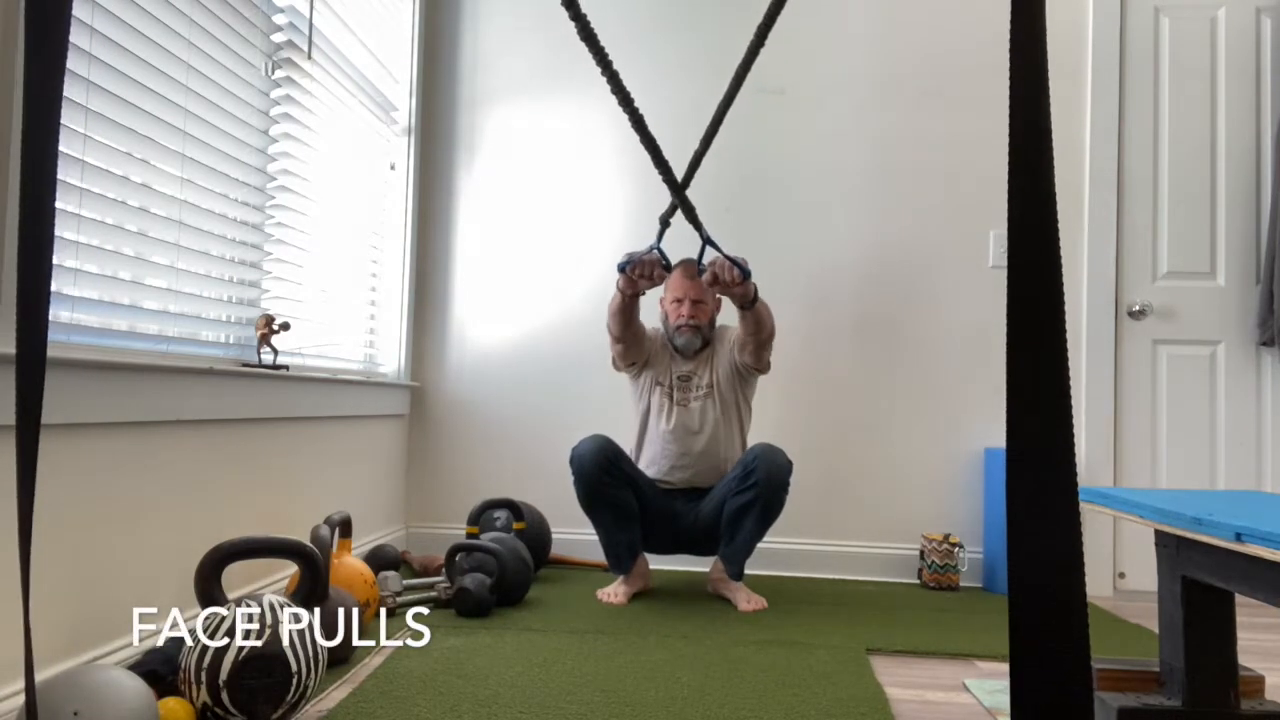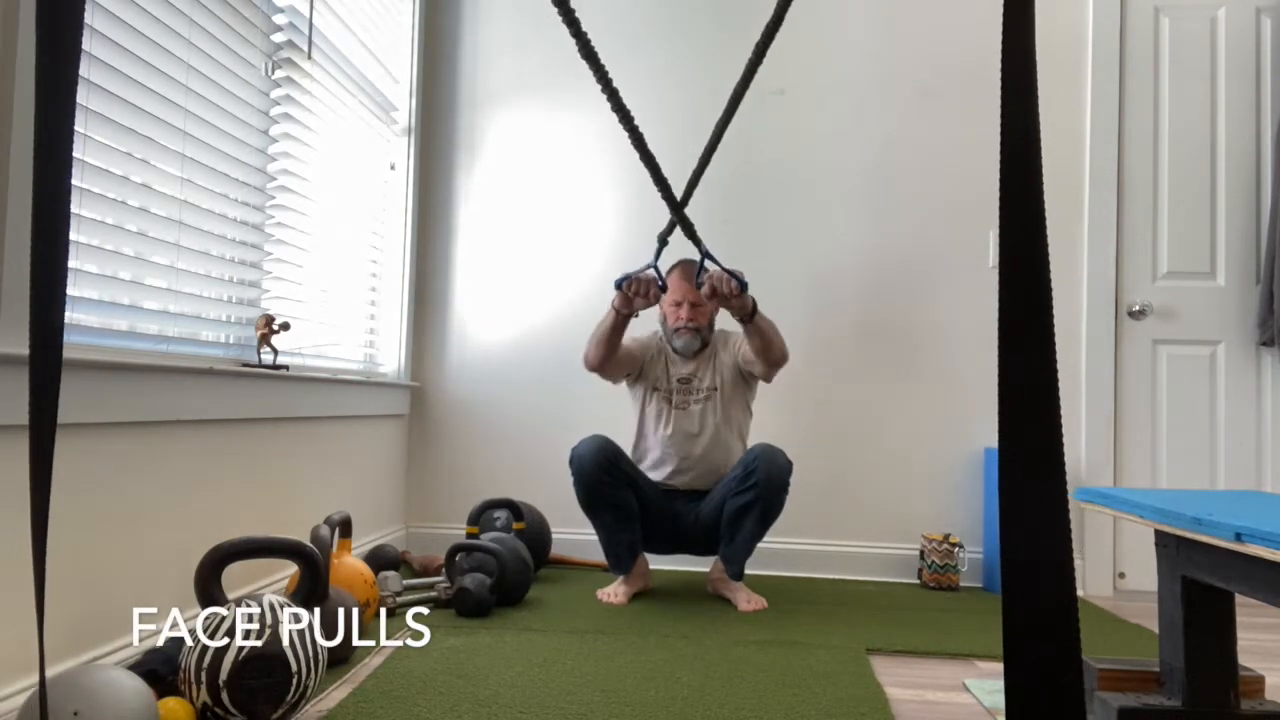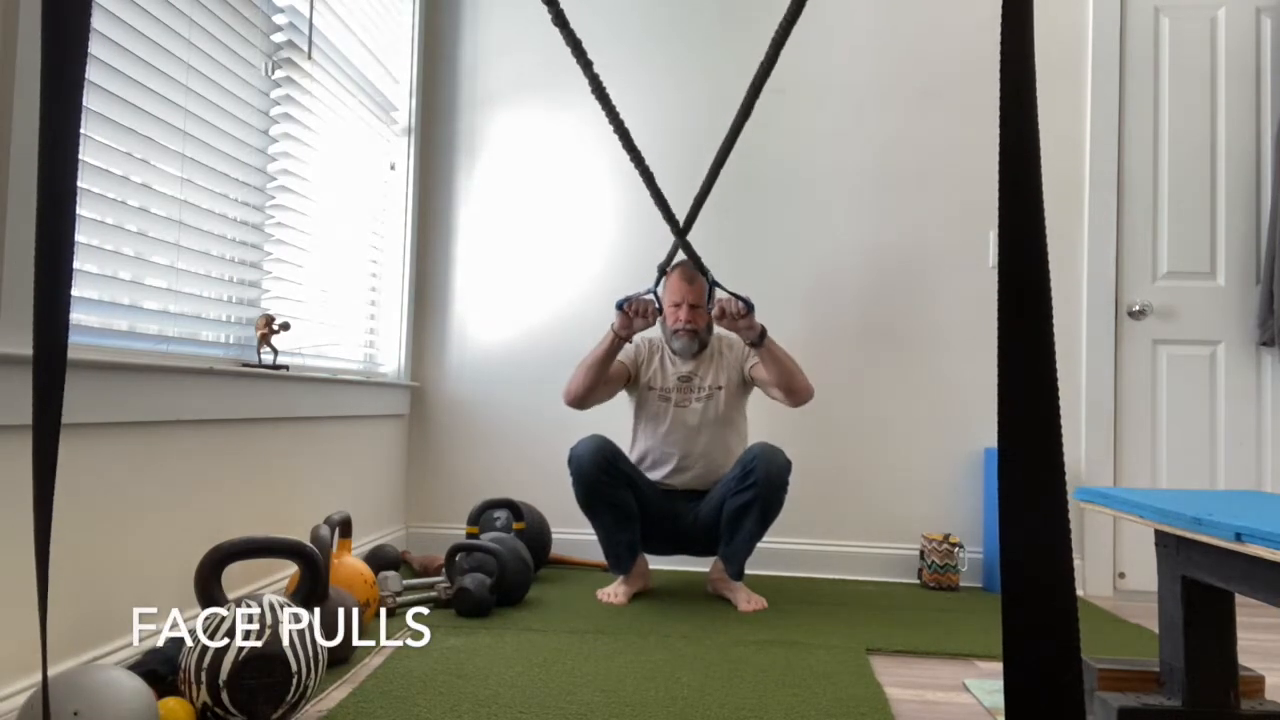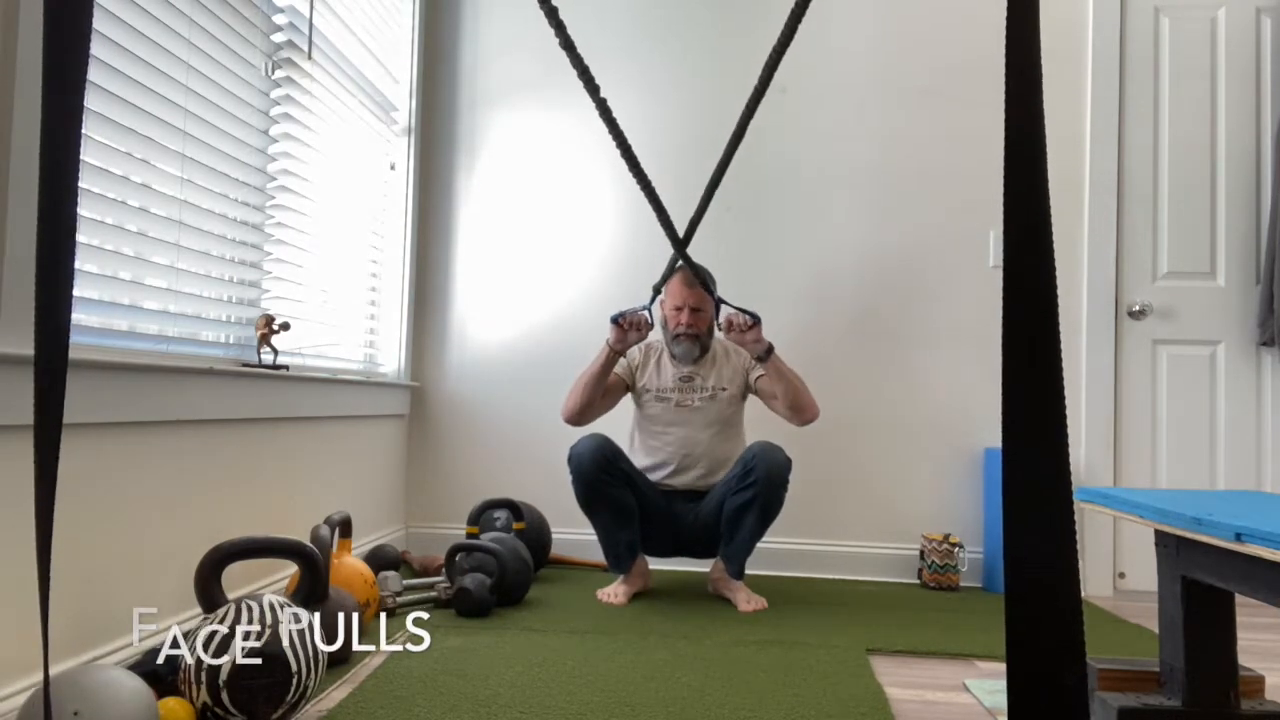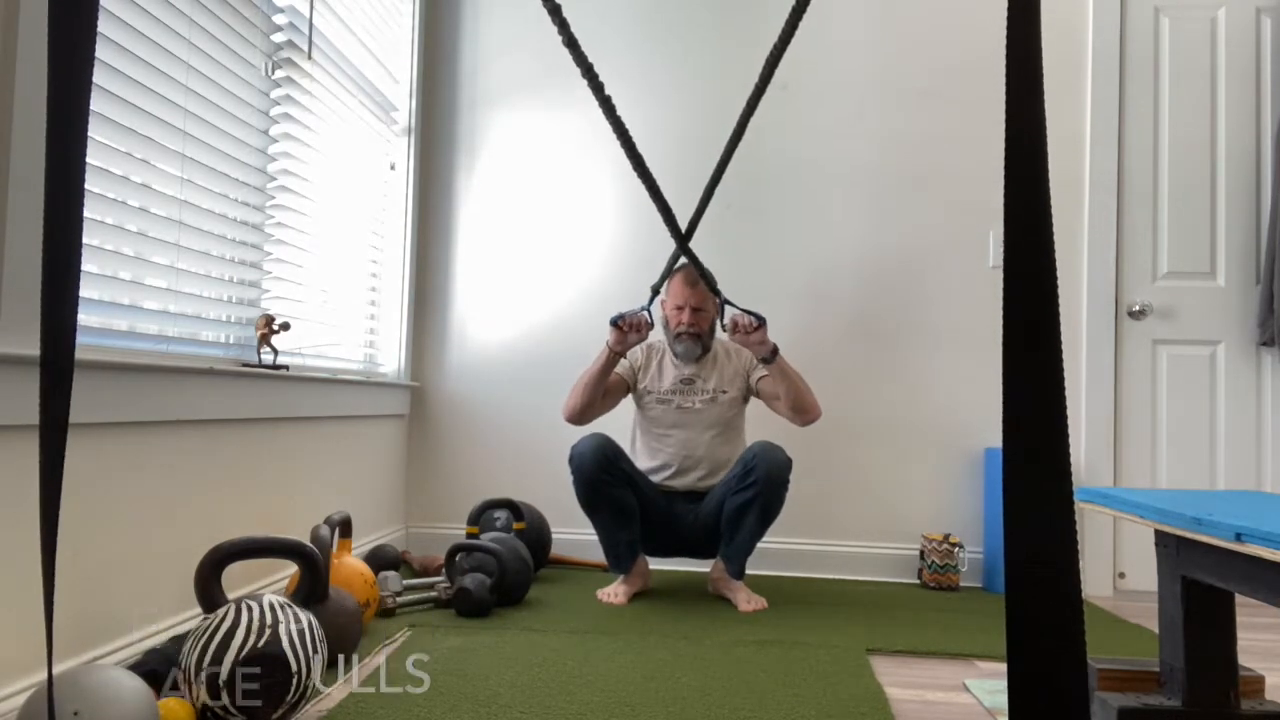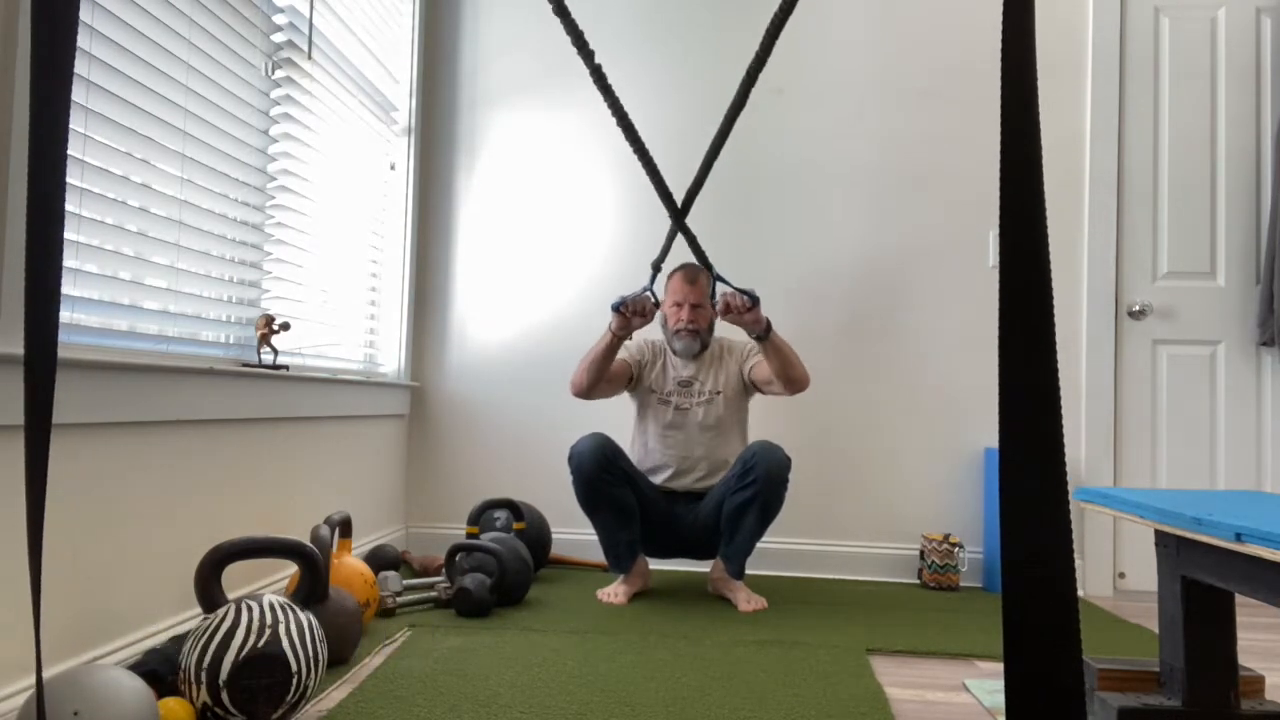
dt=0.4s
person 1, frame 1
left shoulder: (735, 350)
right shoulder: (645, 350)
left elbow: (762, 333)
right elbow: (619, 328)
left wrist: (746, 296)
right wrist: (627, 289)
left hip: (715, 511)
right hip: (652, 508)
left knee: (770, 461)
right knee: (590, 452)
left ankle: (727, 573)
right ankle: (630, 571)
person 1, frame 2
left shoulder: (734, 353)
right shoulder: (645, 353)
left elbow: (775, 356)
right elbow: (597, 360)
left wrist: (745, 309)
right wrist: (621, 309)
left hip: (716, 511)
right hip: (652, 509)
left knee: (770, 461)
right knee: (589, 453)
left ankle: (727, 573)
right ankle: (630, 570)
person 1, frame 3
left shoulder: (736, 354)
right shoulder: (640, 354)
left elbow: (799, 394)
right elbow: (575, 396)
left wrist: (754, 334)
right wrist: (619, 333)
left hip: (715, 512)
right hip: (650, 509)
left knee: (769, 460)
right knee: (589, 453)
left ankle: (727, 573)
right ankle: (630, 570)
person 1, frame 4
left shoulder: (739, 359)
right shoulder: (639, 358)
left elbow: (805, 413)
right elbow: (573, 414)
left wrist: (761, 350)
right wrist: (613, 348)
left hip: (714, 514)
right hip: (651, 511)
left knee: (770, 459)
right knee: (589, 451)
left ankle: (727, 573)
right ankle: (631, 570)
person 1, frame 5
left shoulder: (741, 360)
right shoulder: (641, 359)
left elbow: (807, 413)
right elbow: (575, 413)
left wrist: (766, 351)
right wrist: (614, 349)
left hip: (714, 513)
right hip: (651, 511)
left knee: (770, 459)
right knee: (589, 451)
left ankle: (728, 573)
right ankle: (630, 570)
person 1, frame 6
left shoulder: (738, 356)
right shoulder: (643, 355)
left elbow: (795, 382)
right elbow: (582, 387)
left wrist: (759, 326)
right wrist: (618, 330)
left hip: (715, 514)
right hip: (651, 511)
left knee: (770, 458)
right knee: (589, 451)
left ankle: (728, 573)
right ankle: (631, 569)
